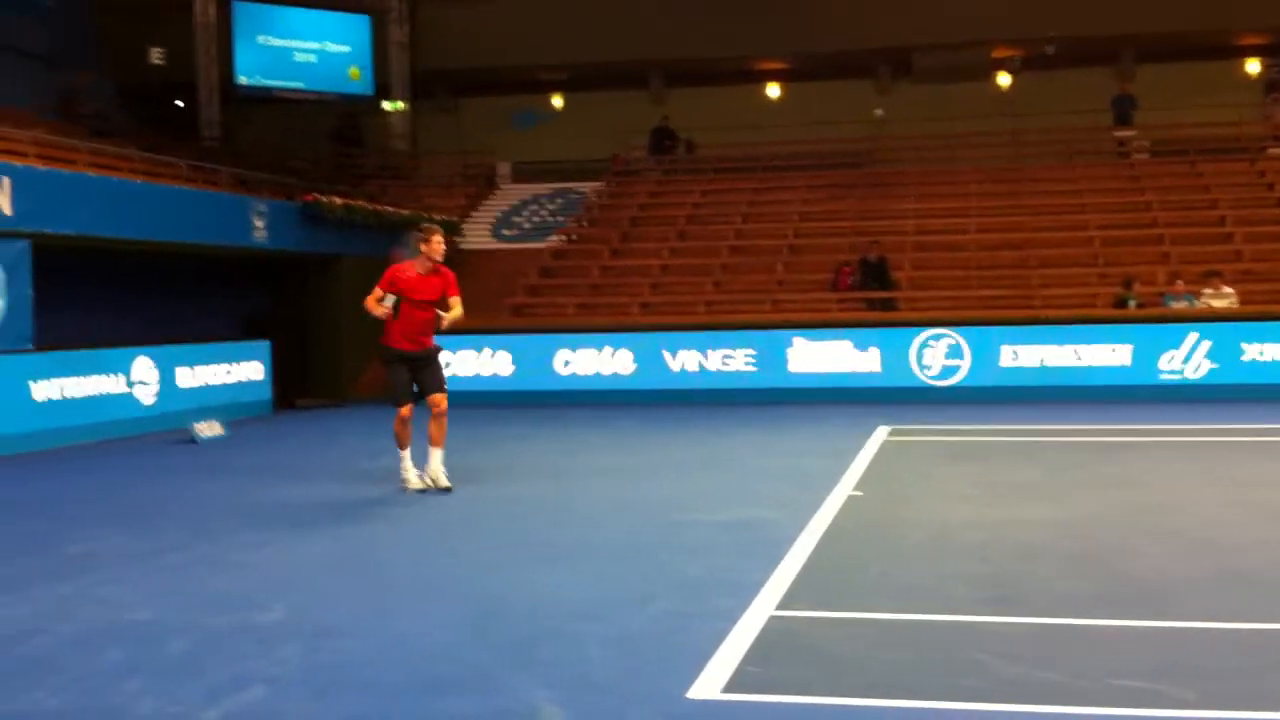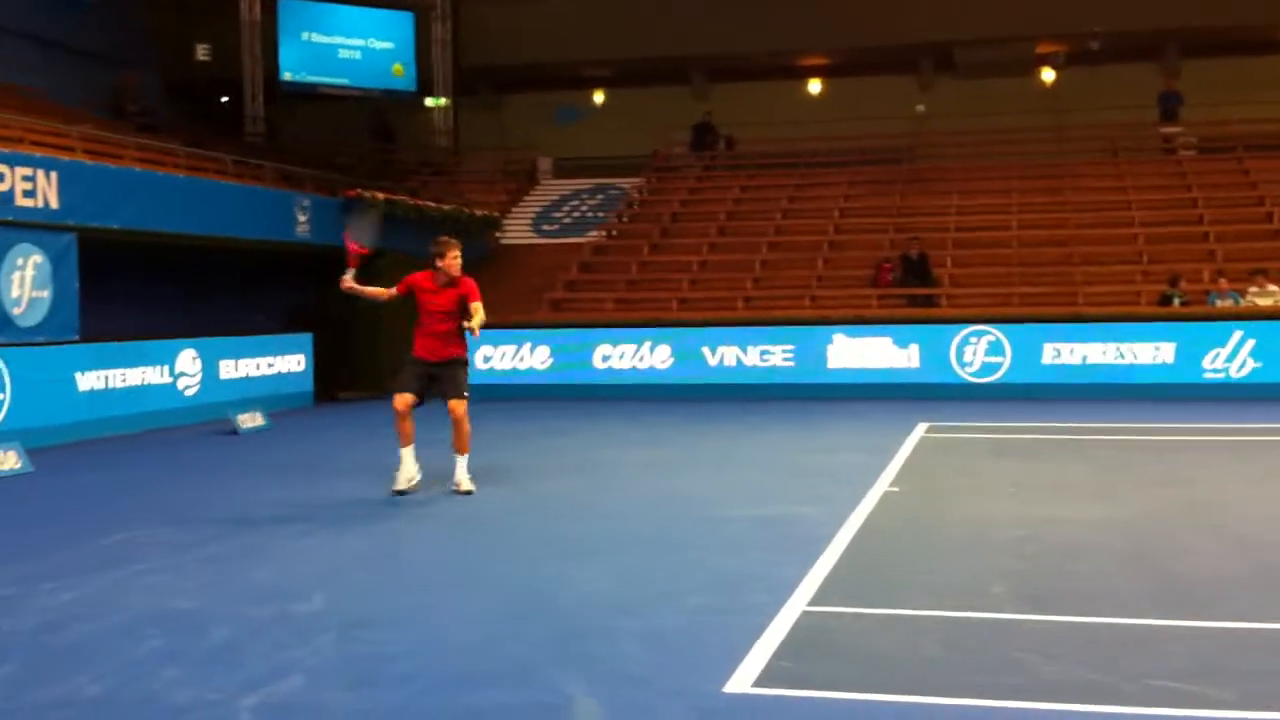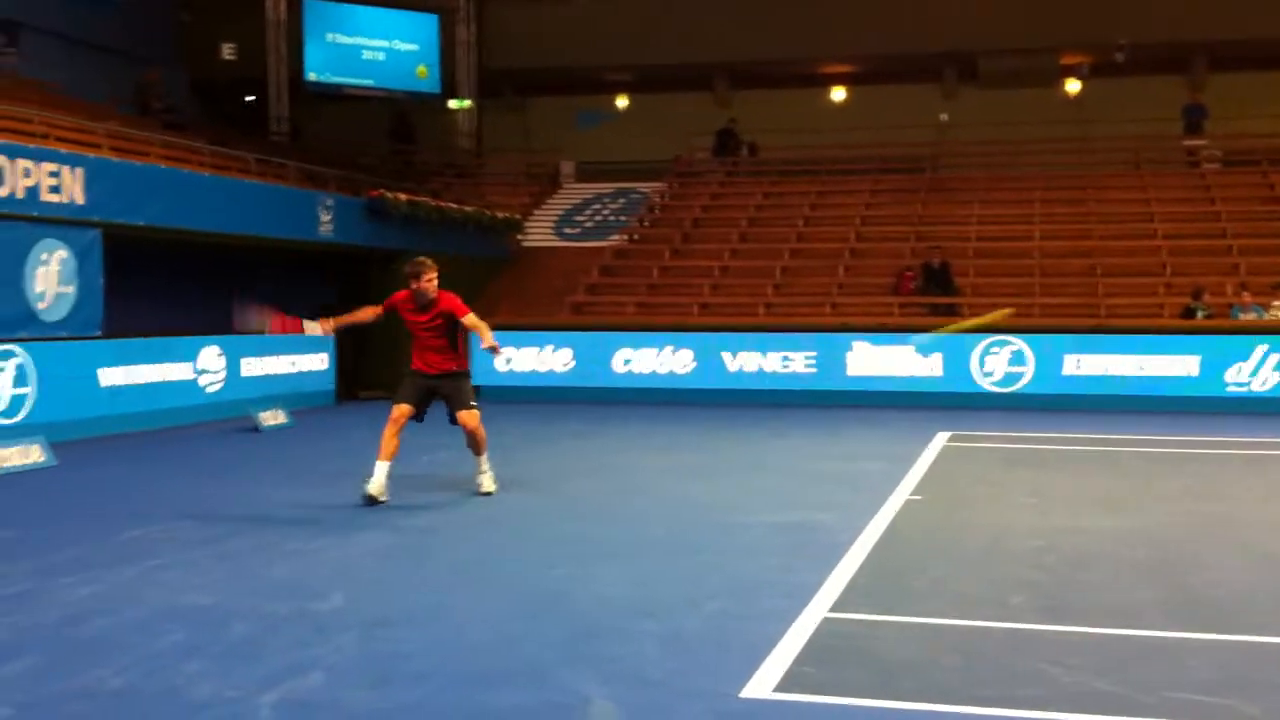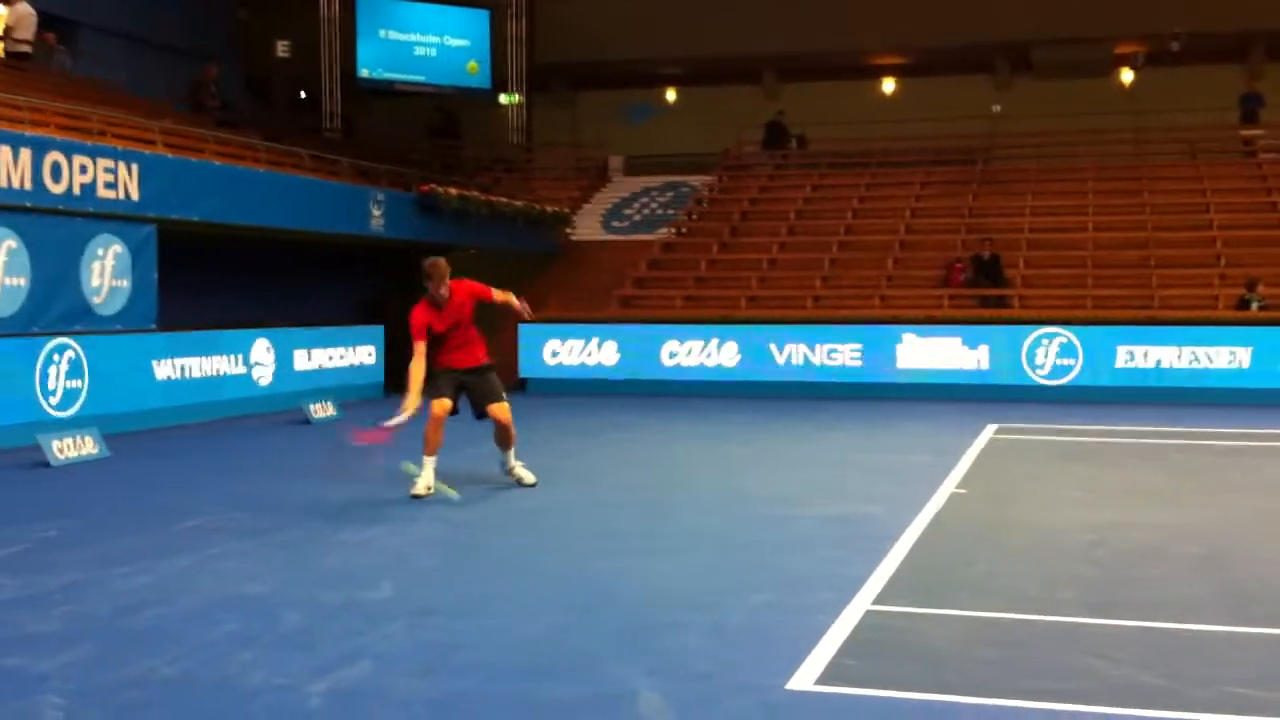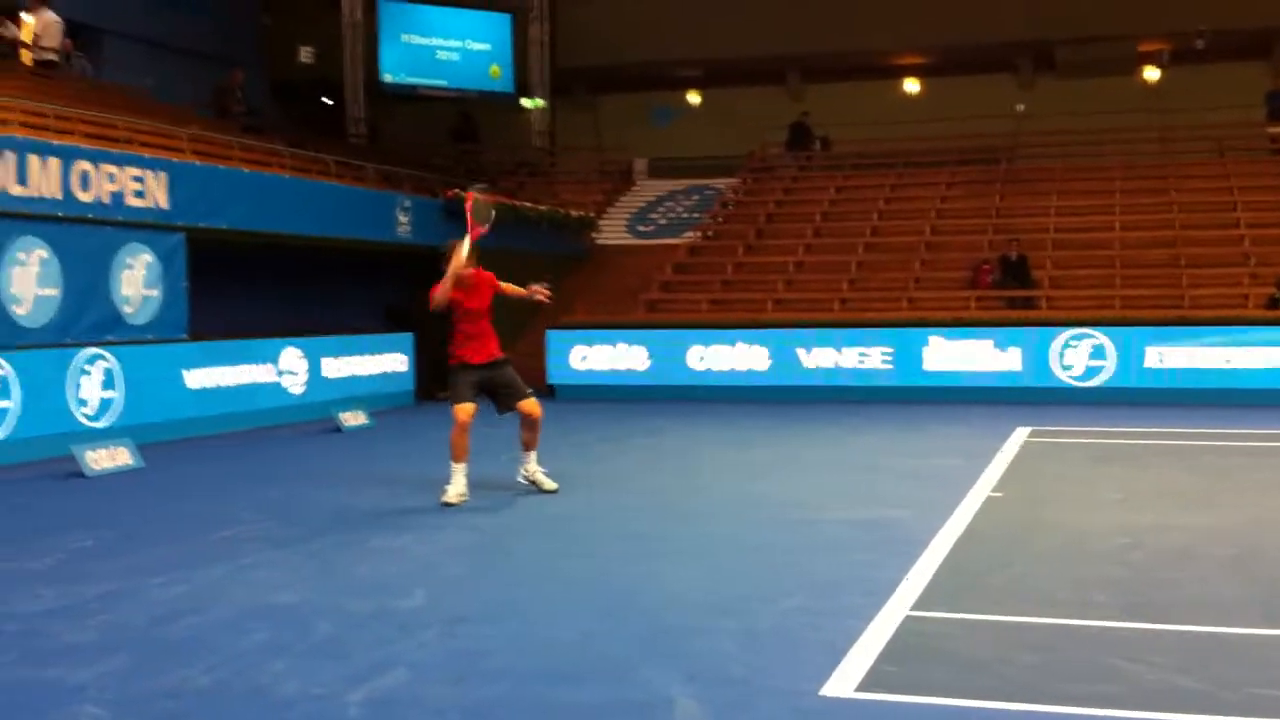
dt=0.2s
person 1, frame 1
left shoulder: (446, 276)
right shoulder: (397, 271)
left elbow: (458, 309)
right elbow: (370, 300)
left wrist: (449, 316)
right wrist: (377, 309)
left hip: (425, 351)
right hip: (396, 351)
left knee: (440, 406)
right knee: (404, 413)
left ankle: (435, 470)
right ankle: (407, 467)
person 1, frame 2
left shoulder: (466, 285)
right shoulder: (416, 281)
left elbow: (479, 313)
right elbow: (388, 294)
left wrist: (474, 324)
right wrist: (357, 288)
left hip: (453, 360)
right hip: (421, 359)
left knee: (458, 411)
right knee: (401, 405)
left ankle: (461, 474)
right ankle: (408, 468)
person 1, frame 3
left shoulder: (448, 301)
right shoulder: (400, 300)
left elbow: (476, 323)
right elbow: (374, 312)
left wrist: (487, 339)
right wrist: (336, 323)
left hip: (453, 373)
right hip: (420, 372)
left knee: (471, 423)
right knee: (397, 416)
left ankle: (484, 471)
right ankle: (378, 483)
person 1, frame 4
left shoulder: (468, 288)
right shoulder: (420, 314)
left elbow: (502, 297)
right elbow: (419, 358)
left wrist: (515, 302)
right wrist: (413, 396)
left hip: (479, 366)
right hip: (445, 370)
left knee: (503, 418)
right knee: (438, 411)
left ankle: (511, 464)
right ankle: (427, 476)
person 1, frame 5
left shoulder: (484, 278)
right shoulder: (441, 292)
left elbow: (503, 287)
right elbow: (438, 302)
left wrist: (528, 293)
right wrist: (453, 270)
left hip: (495, 361)
right hip: (463, 366)
left knee: (532, 412)
right knee: (462, 418)
left ankle: (530, 469)
right ankle: (457, 484)
